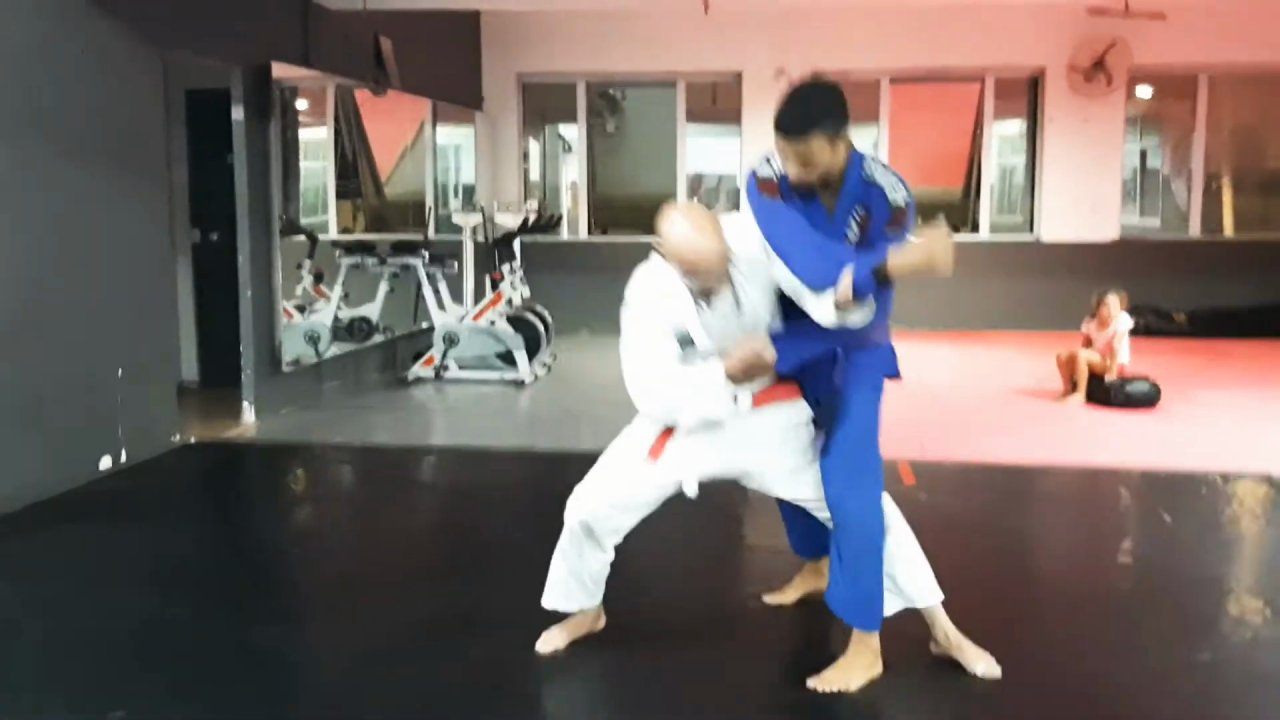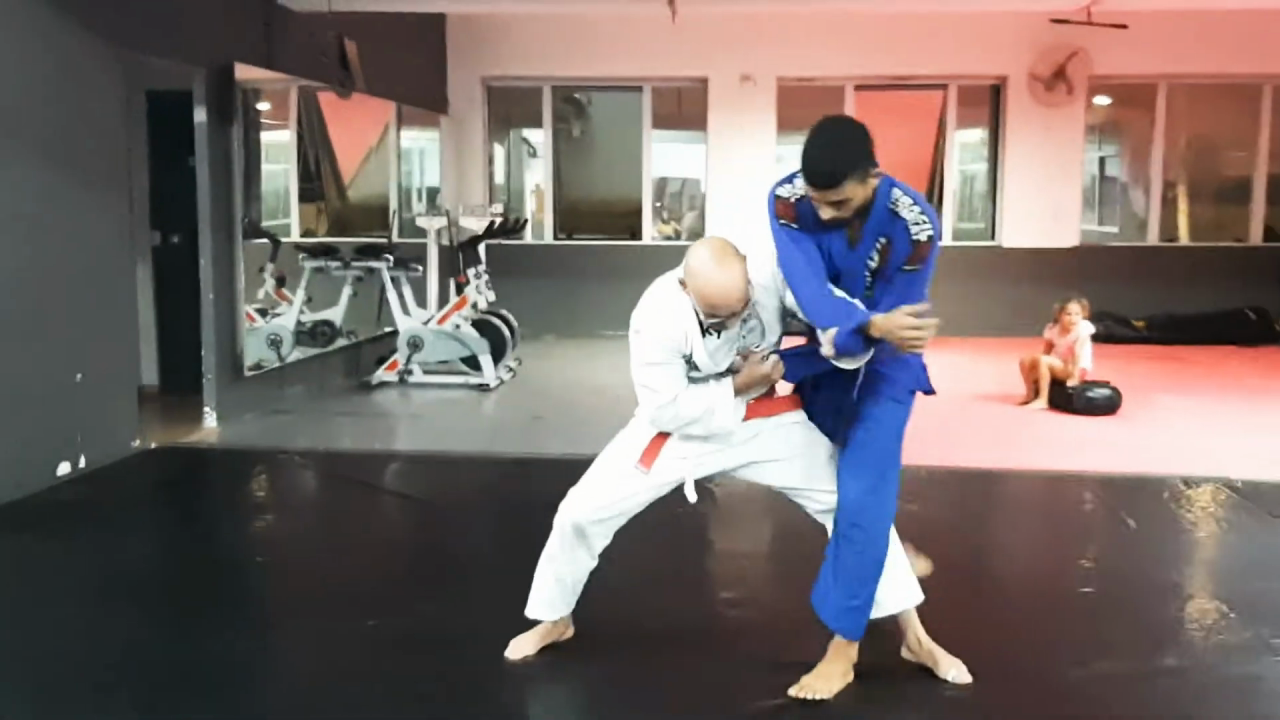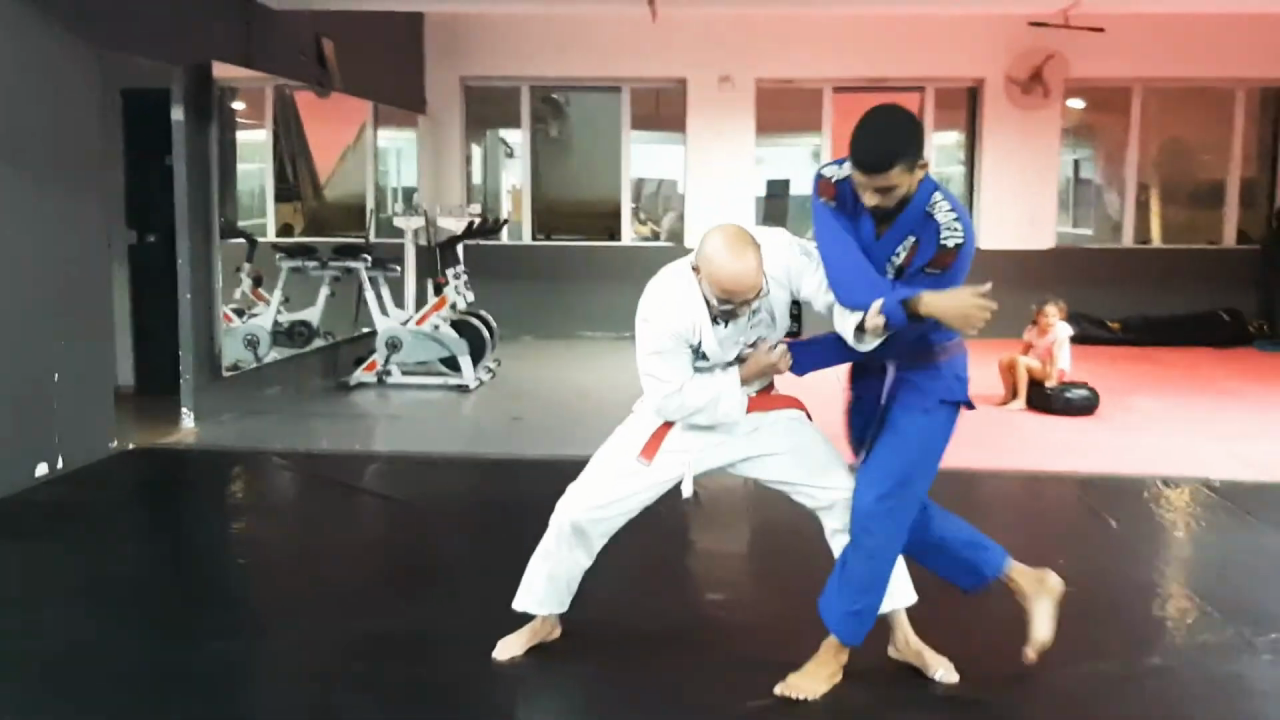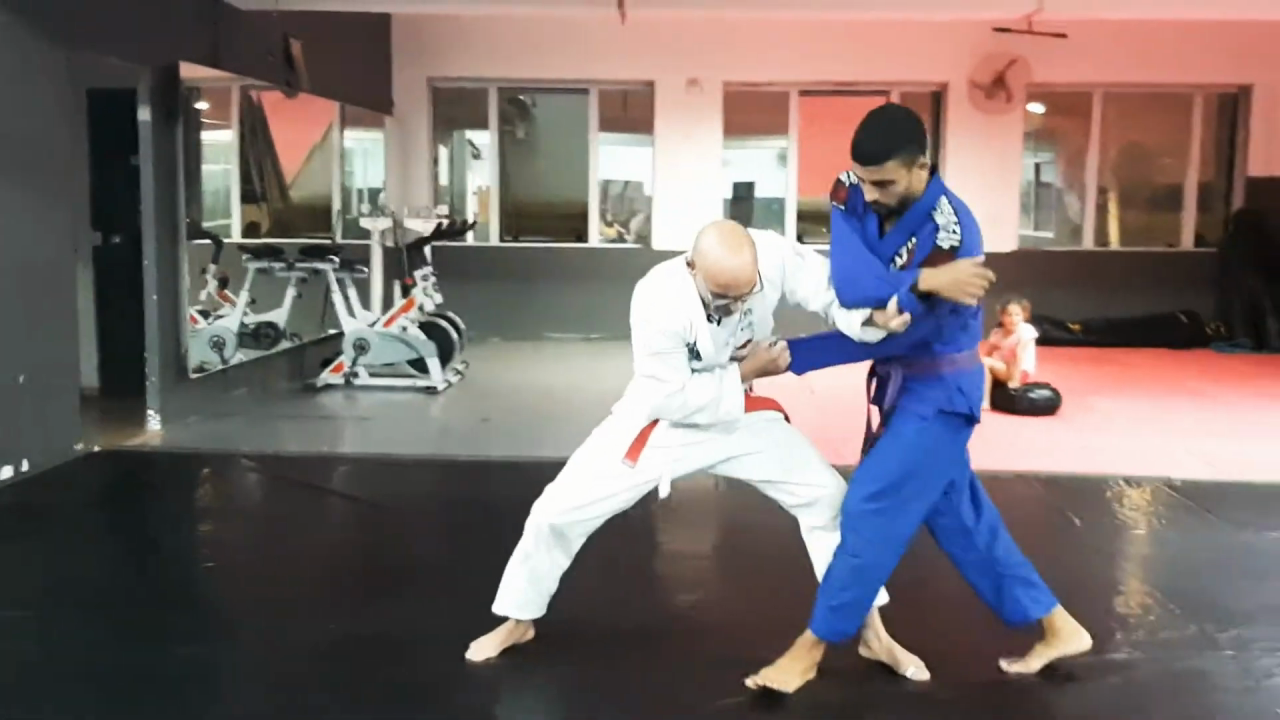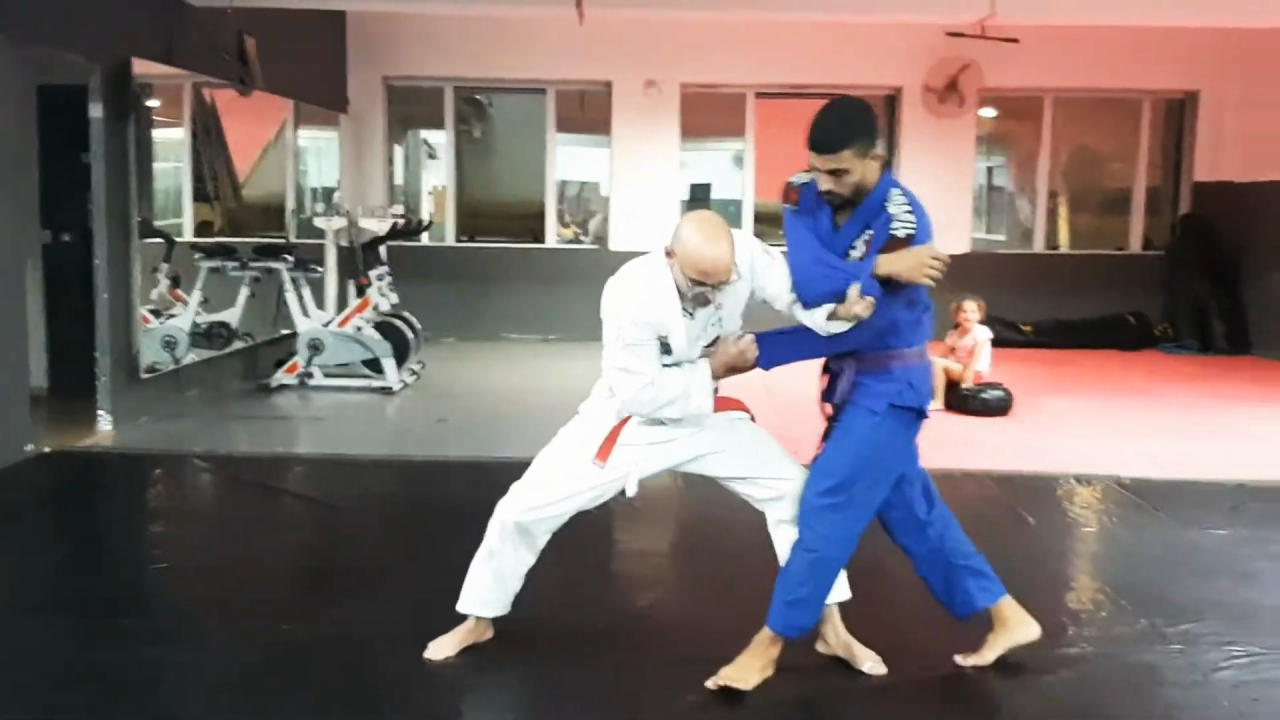
dt=0.2s
person 1, frame 1
left shoulder: (887, 198)
right shoulder: (766, 183)
right elbow: (813, 266)
left wrist: (771, 355)
right wrist: (885, 265)
left hip: (854, 356)
right hip: (795, 347)
left knee: (849, 488)
left ankle: (865, 644)
right ankle: (816, 567)
person 1, frame 2
left shoulder: (914, 228)
right shoulder: (789, 203)
left elbow: (869, 343)
right elbow: (814, 297)
left wrist: (778, 371)
right wrist: (870, 323)
left hip: (882, 371)
right hip: (824, 364)
left knee: (861, 499)
left ankle: (842, 653)
right ankle: (887, 566)
person 1, frame 3
left shoulder: (948, 232)
right shoulder: (834, 187)
left elbow: (887, 336)
right elbow: (850, 287)
left wrist: (791, 357)
right wrist: (916, 303)
left hip: (924, 378)
right hip: (874, 377)
left knee: (878, 508)
right knee: (899, 507)
left ankle: (832, 656)
right ankle: (1027, 583)
person 1, frame 4
left shoulder: (952, 234)
right shoulder: (851, 195)
left elbow: (888, 334)
right elbow: (851, 288)
left wrist: (789, 355)
right wrist: (918, 287)
left hip: (938, 389)
right hip: (903, 383)
left knee: (871, 511)
right knee: (960, 517)
left ankle: (810, 648)
right ankle: (1058, 626)
person 1, frame 5
left shoulder: (903, 223)
right shoulder: (808, 197)
left elbow: (855, 328)
right elbow: (811, 286)
left wrist: (758, 351)
right wrist: (874, 270)
left hip: (888, 382)
right hip: (857, 379)
left knee: (828, 507)
right knee: (908, 507)
left ankle: (769, 644)
right ankle: (1007, 615)
person 2, frame 1
left shoulder: (750, 242)
right shoulder: (648, 297)
left elbow: (823, 302)
right elbow: (656, 397)
left wrist: (846, 299)
right wrist: (728, 370)
left hip: (768, 412)
right hip: (686, 418)
right knee: (594, 508)
left ankle: (941, 629)
right ankle: (584, 612)
person 2, frame 2
left shoulder: (769, 266)
right shoulder: (657, 317)
right elbow: (667, 411)
right wrist: (738, 384)
left hip: (762, 416)
right hip: (680, 425)
right knee: (586, 511)
left ankle: (913, 635)
right ankle: (552, 620)
person 2, frame 3
left shoulder: (780, 253)
right shoulder: (664, 301)
left elbow: (840, 294)
right elbow: (671, 400)
left wrist: (866, 322)
right wrist: (745, 374)
left hip: (759, 411)
right hip: (678, 419)
left knee: (847, 496)
right knee: (584, 508)
left ankle: (902, 636)
right ankle: (543, 620)
person 2, frame 4
left shoulder: (771, 255)
right shoulder: (658, 299)
left elbow: (835, 293)
right elbow: (668, 399)
left wrist: (879, 315)
right wrist: (745, 373)
left hip: (739, 412)
right hip: (658, 419)
left knee: (826, 497)
right knee: (562, 509)
left ankle: (873, 635)
right ankle: (518, 621)
person 2, frame 5
left shoulder: (743, 257)
right shoulder: (633, 292)
left elbow: (799, 296)
right elbow: (637, 394)
left wrist: (846, 307)
right wrist: (713, 368)
left hip: (710, 415)
right hip: (626, 416)
left knee: (798, 492)
right knee: (528, 507)
left ankle: (831, 629)
right ankle: (479, 622)
